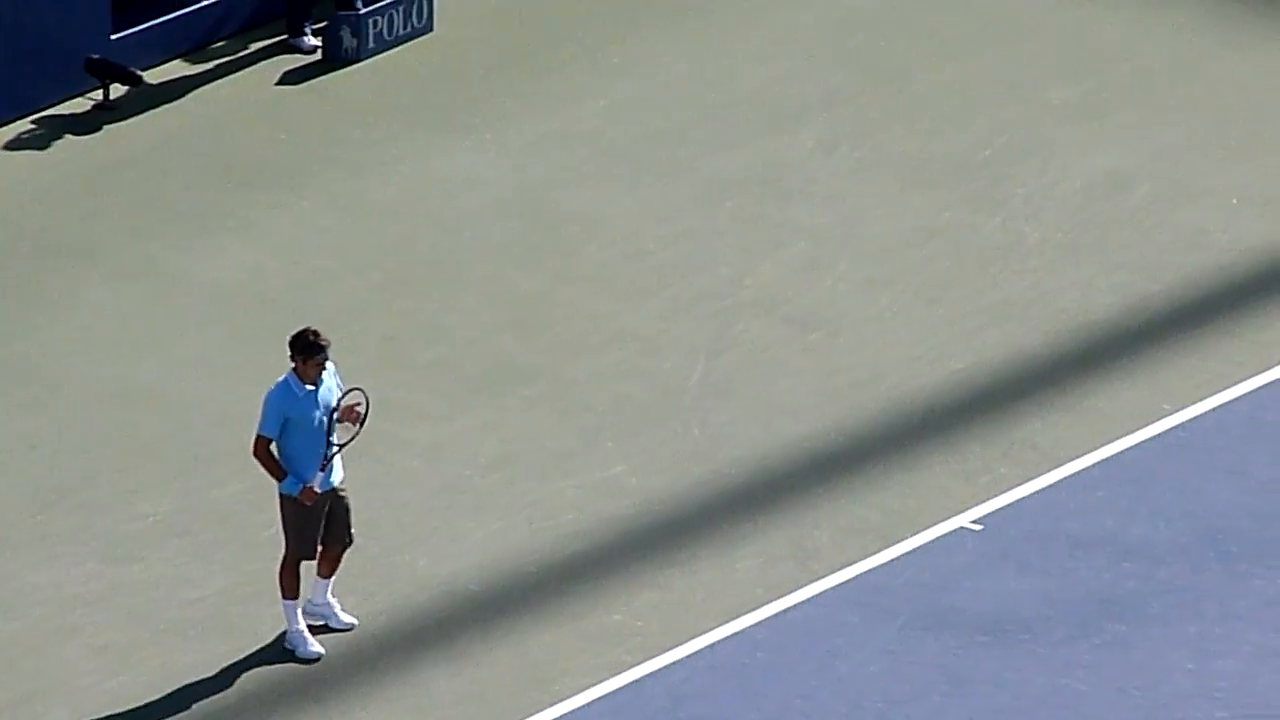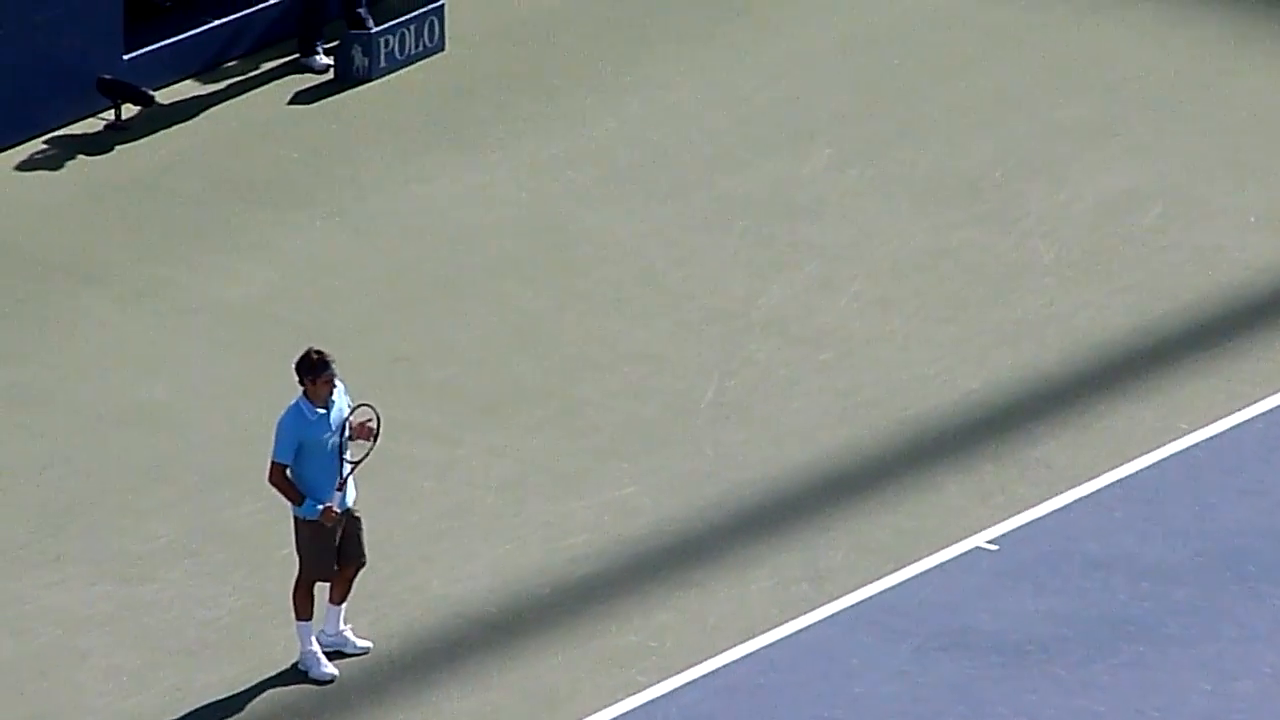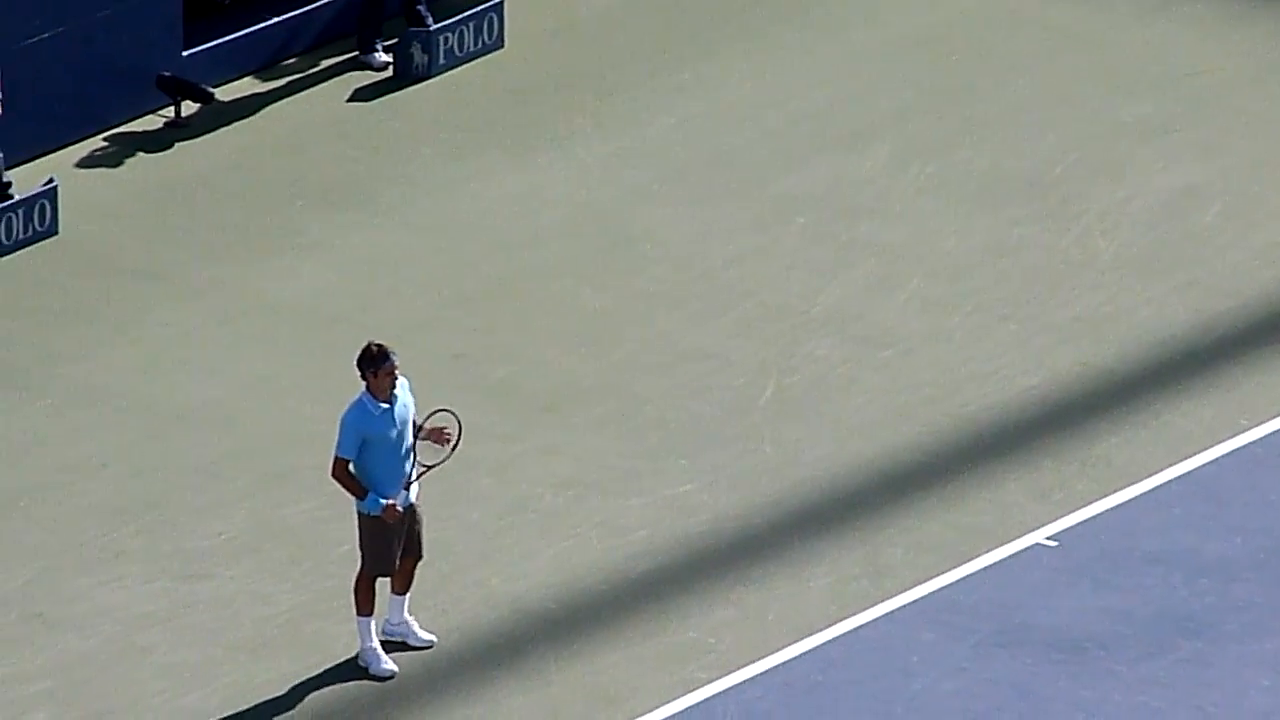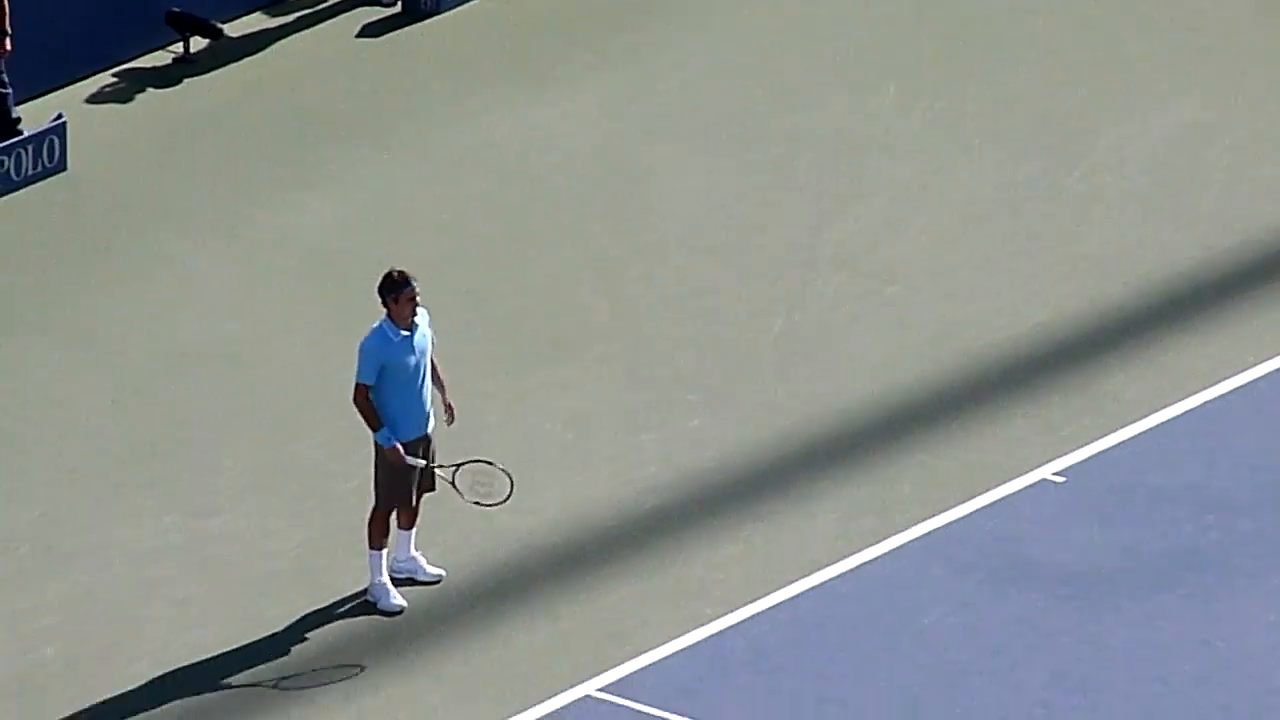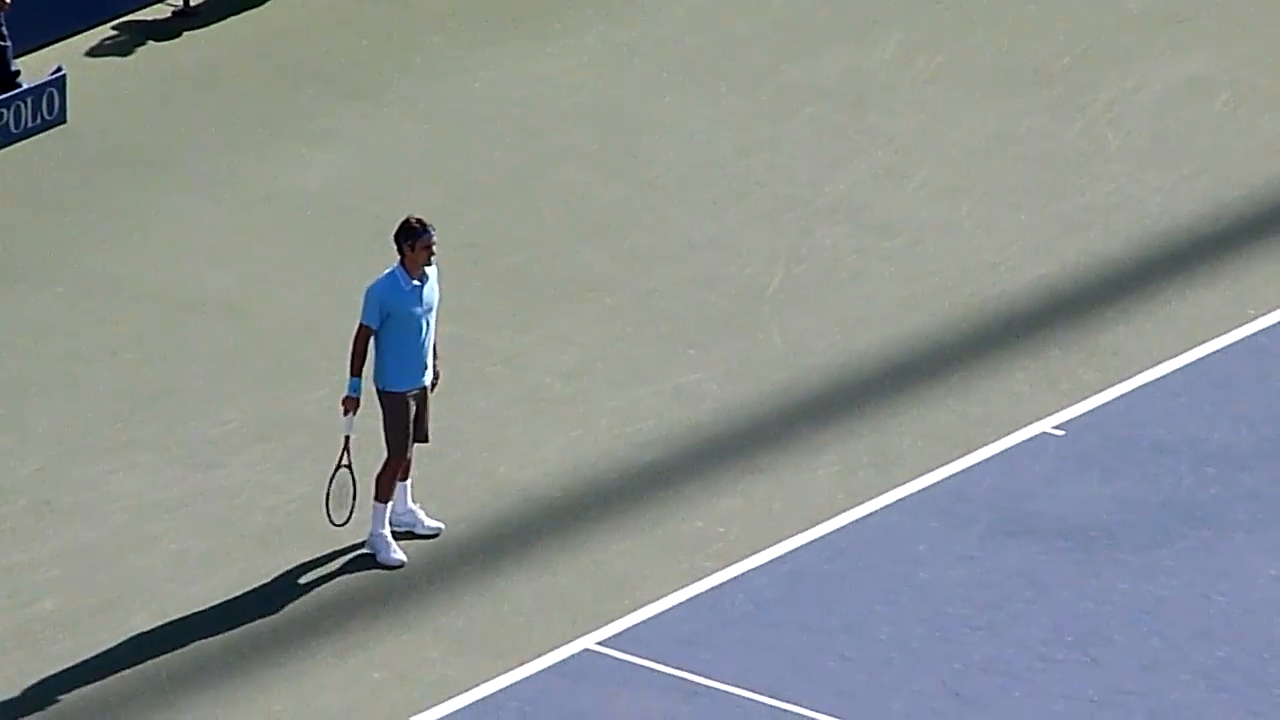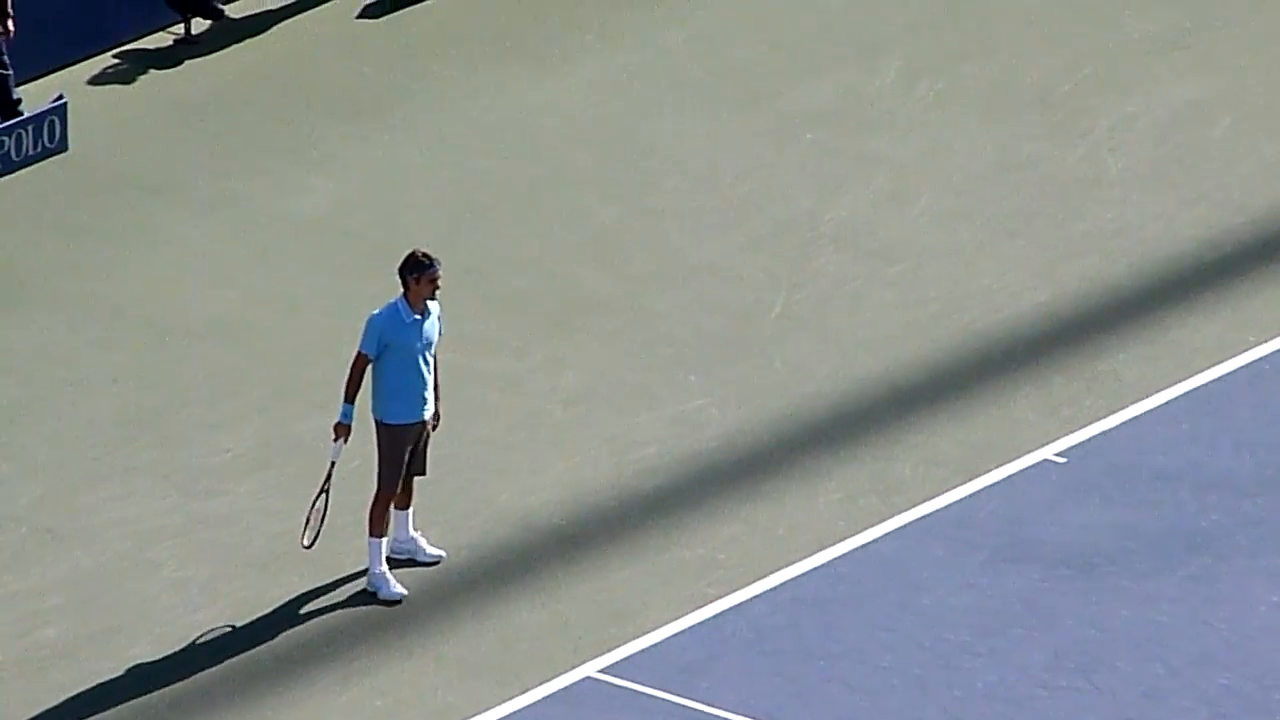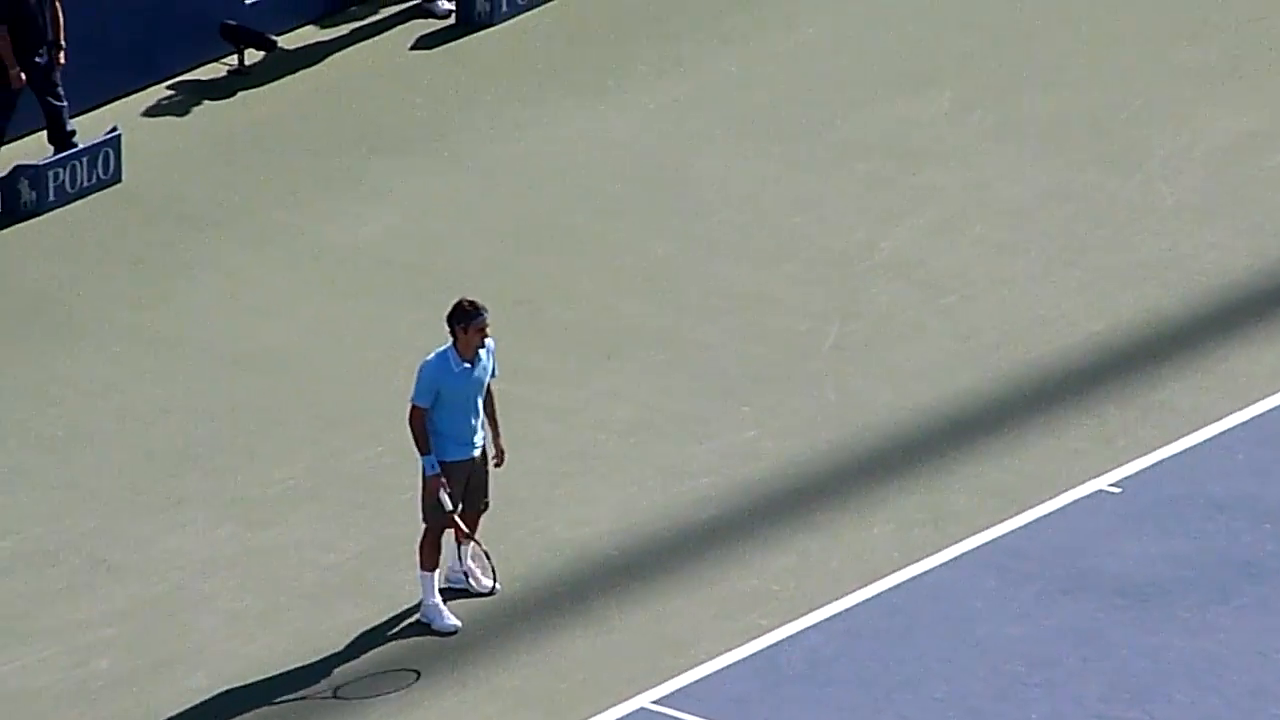
dt=0.3s
person 1, frame 1
left shoulder: (329, 374)
right shoulder: (279, 398)
right elbow: (261, 449)
left wrist: (344, 415)
right wrist: (293, 486)
left hip: (333, 481)
right hip: (300, 490)
left knee: (338, 543)
right knee: (295, 556)
left ankle: (320, 603)
right ankle: (295, 629)
person 1, frame 2
left shoulder: (339, 393)
right shoulder: (292, 423)
right elbow: (277, 476)
left wrist: (356, 432)
right wrist: (313, 509)
left hip: (346, 501)
right hip: (315, 512)
left knee: (352, 565)
right knee: (309, 578)
left ankle: (332, 632)
right ankle: (308, 651)
person 1, frame 3
left shoulder: (403, 389)
right shoulder: (356, 418)
right elbow: (339, 471)
left wrist: (427, 434)
right wrist: (376, 503)
right hip: (378, 508)
left knee: (409, 560)
right knee: (371, 573)
left ankle: (397, 622)
right ankle: (369, 646)
person 1, frame 4
left shoulder: (423, 319)
right shoulder: (374, 345)
right elbow: (361, 397)
left wrist: (443, 393)
right wrist: (386, 439)
left hip: (423, 430)
right hip: (395, 439)
left knee: (414, 496)
right knee: (386, 506)
left ankle: (405, 559)
right ankle: (379, 581)
person 1, frame 5
left shoulder: (431, 276)
right shoulder: (382, 290)
right elbow: (362, 338)
left wrist: (434, 364)
right wrist: (353, 388)
left hip: (421, 381)
right hip: (396, 387)
left knee: (409, 449)
right knee: (397, 455)
left ankle: (403, 512)
right ankle: (378, 532)
person 1, frame 6
left shoulder: (434, 311)
right shoulder: (383, 321)
right elbow: (359, 366)
left wrist: (435, 403)
right wrist: (346, 416)
left hip: (422, 414)
right hip: (394, 419)
left knee: (407, 480)
right knee: (387, 490)
left ankle: (404, 539)
right ankle: (377, 571)
person 1, frame 7
left shoulder: (487, 351)
right shoulder: (433, 368)
right elbow: (416, 417)
left wrist: (496, 434)
right wrist: (431, 467)
left hip: (476, 450)
right hip: (443, 458)
left knee: (474, 510)
right knee: (436, 526)
left ankle: (458, 572)
right ankle: (430, 602)
